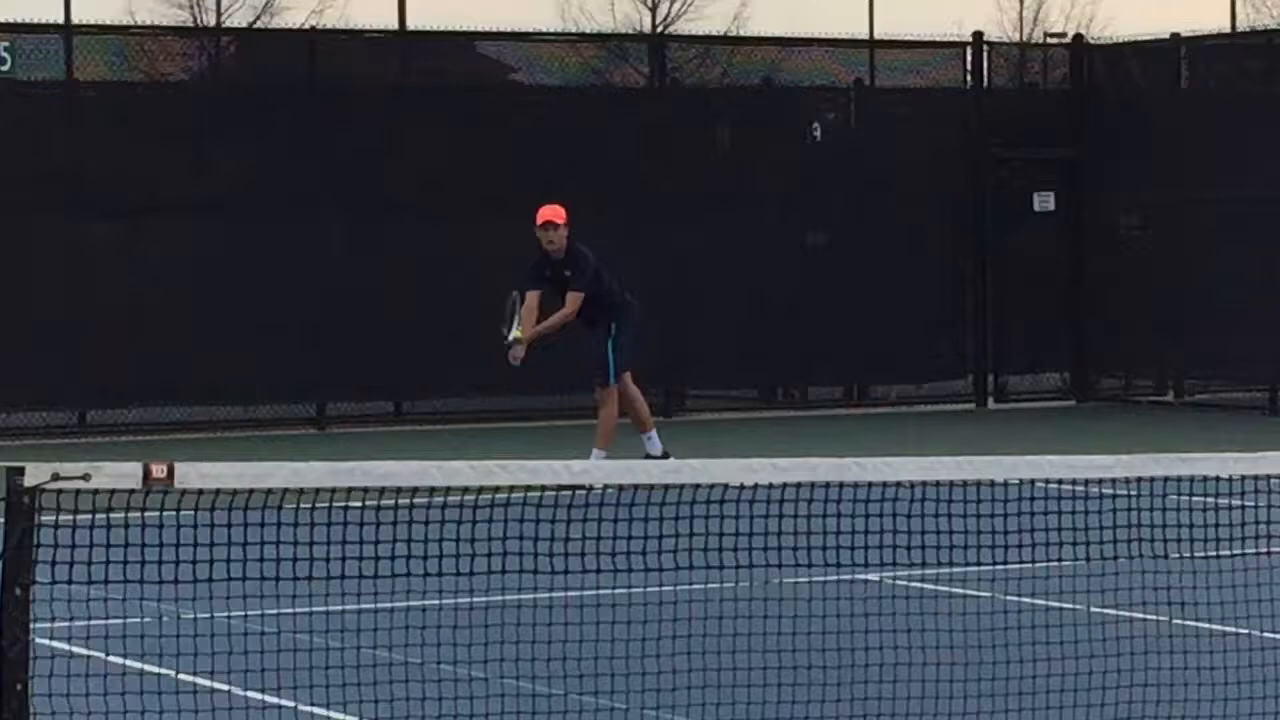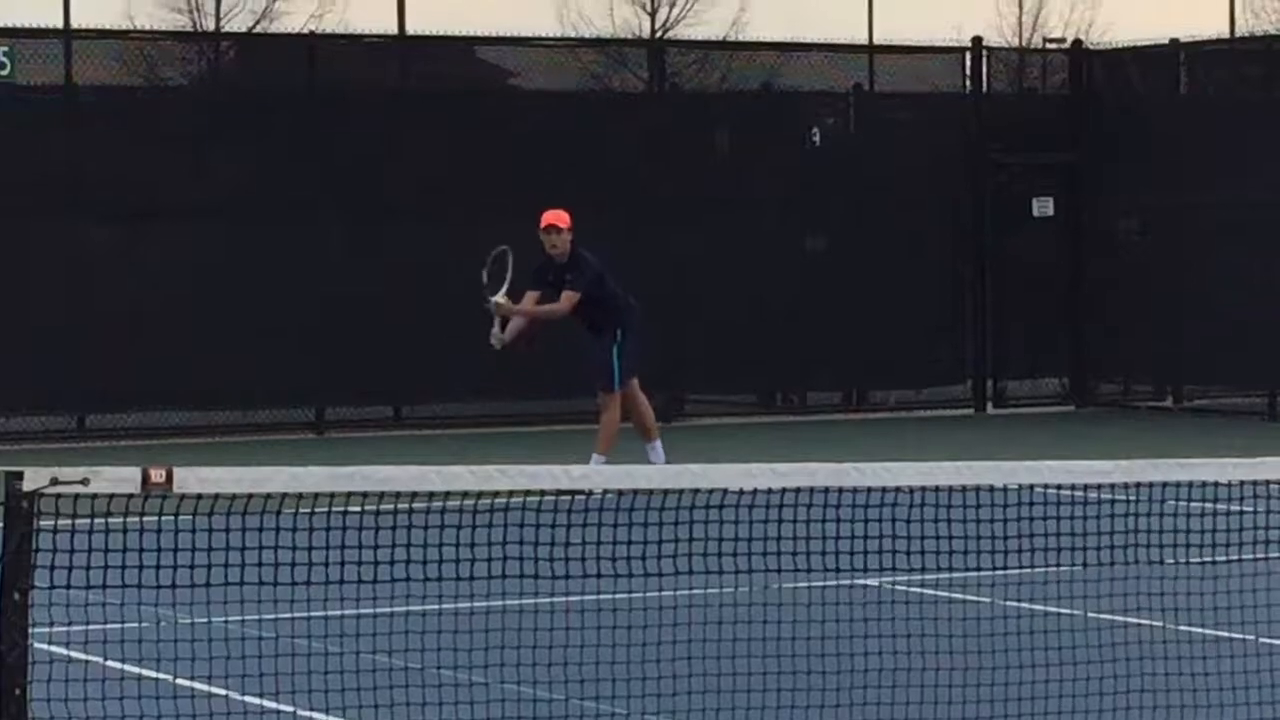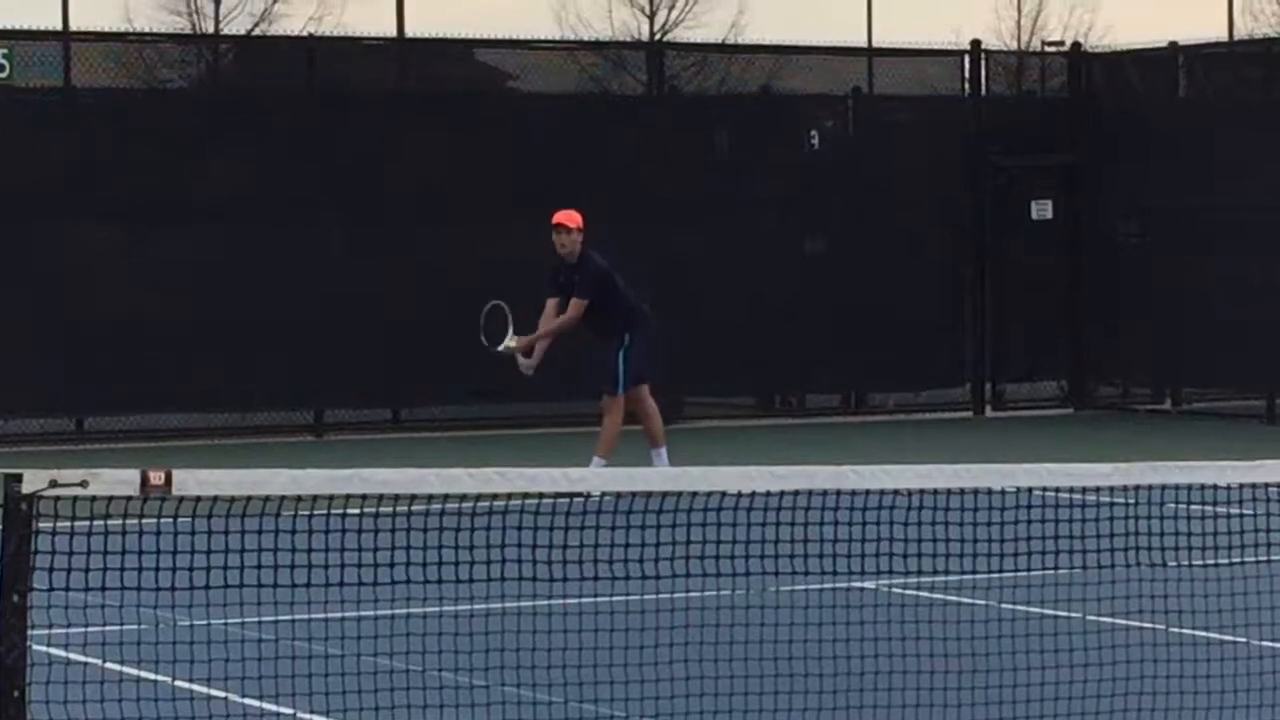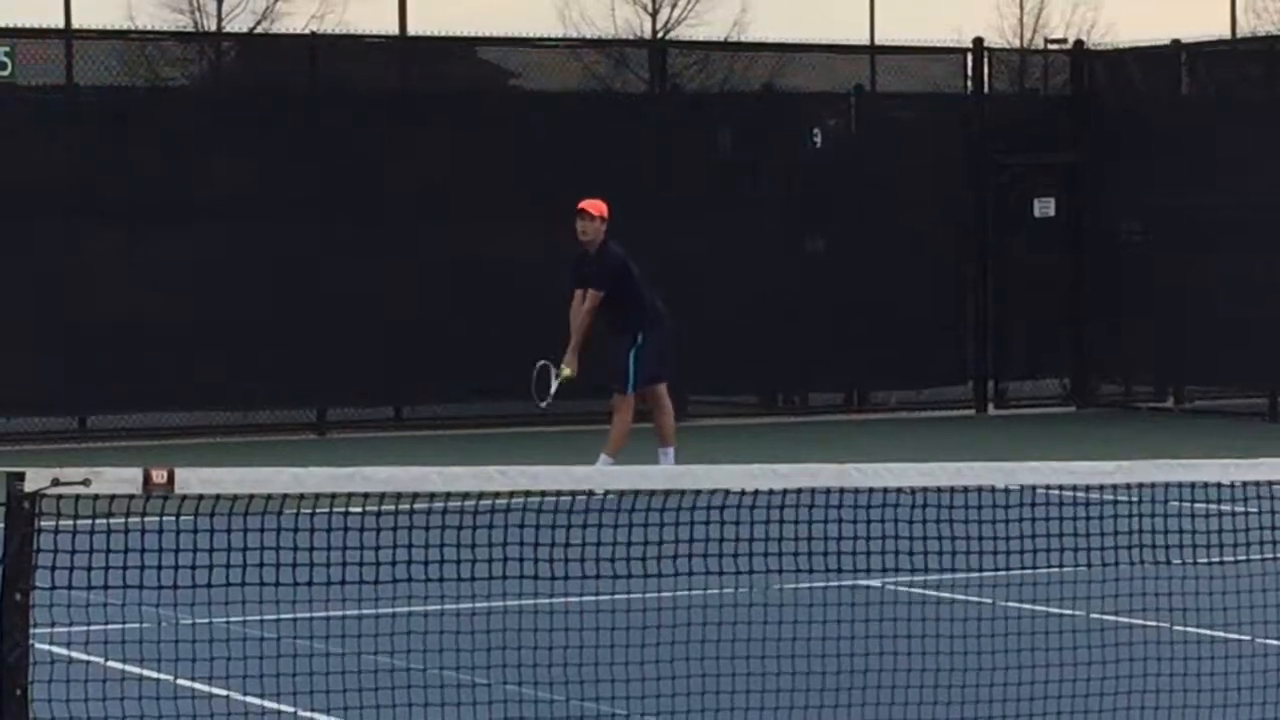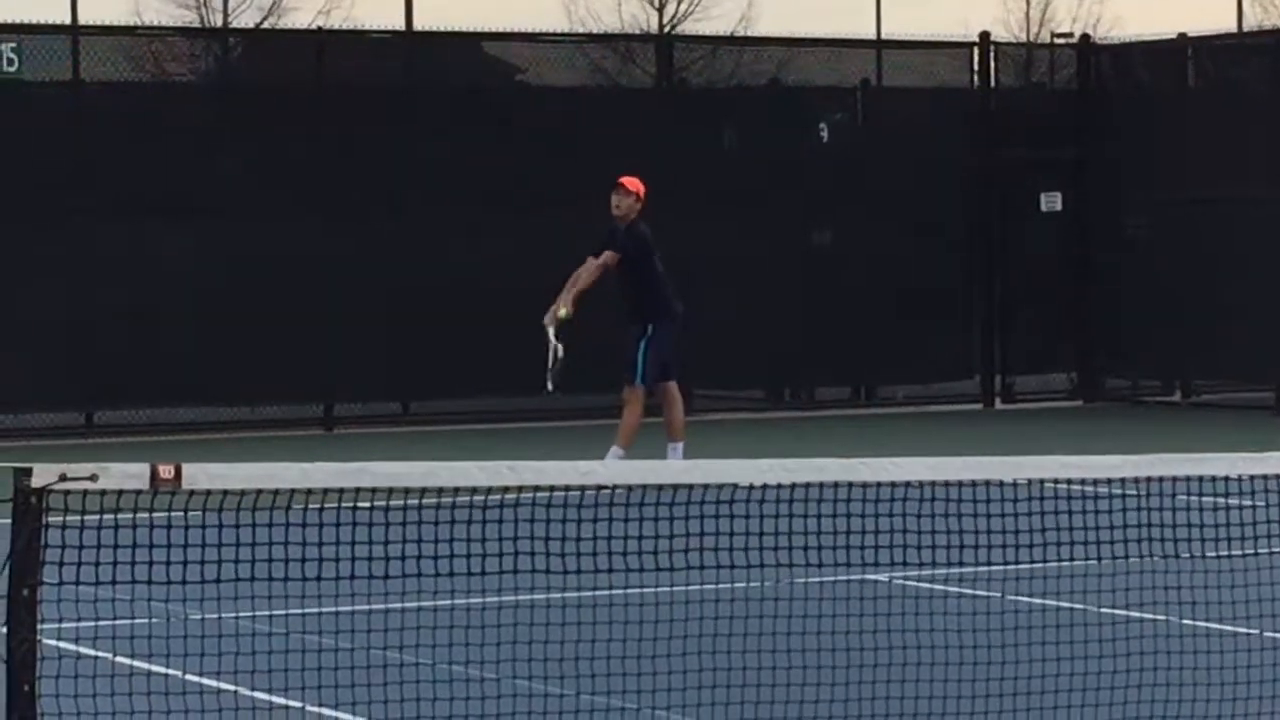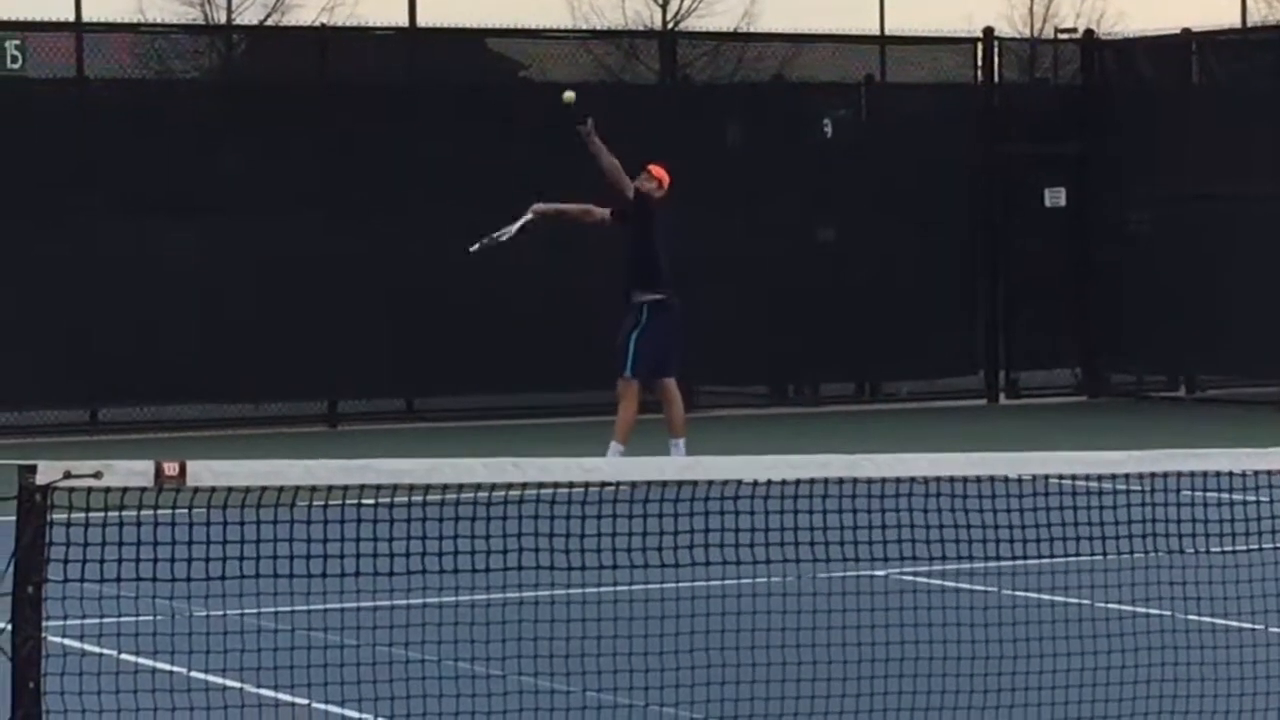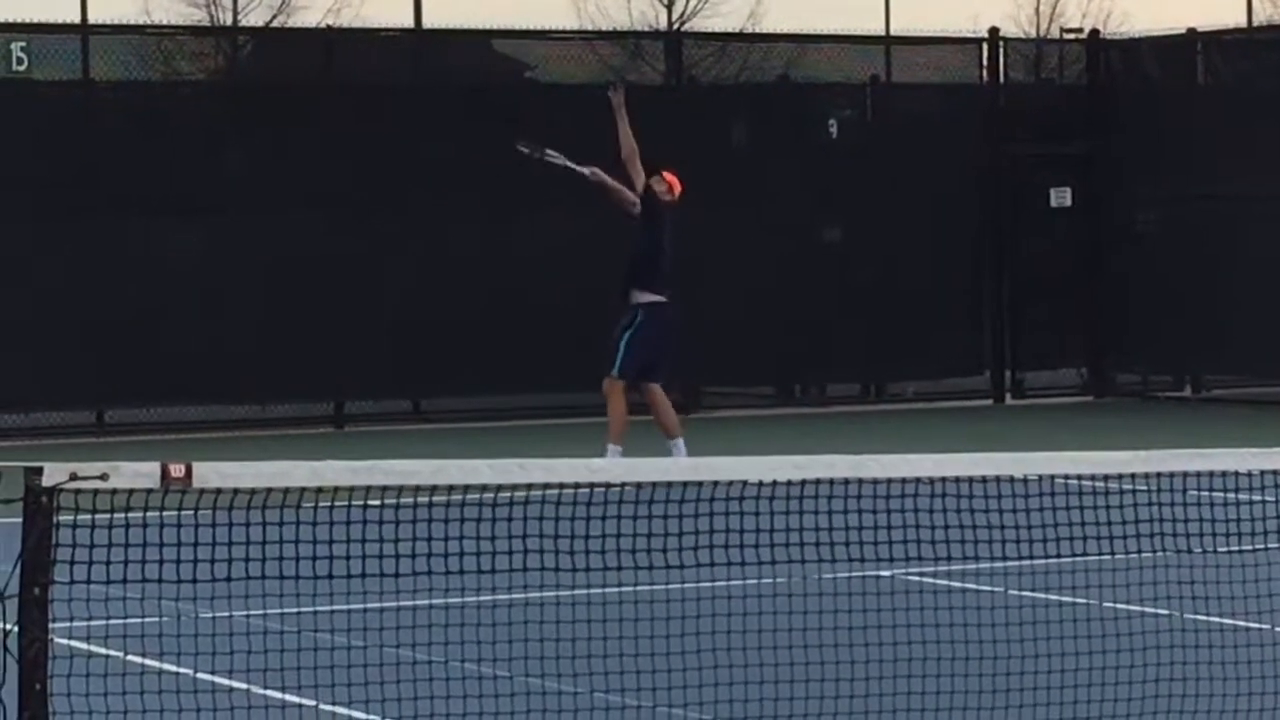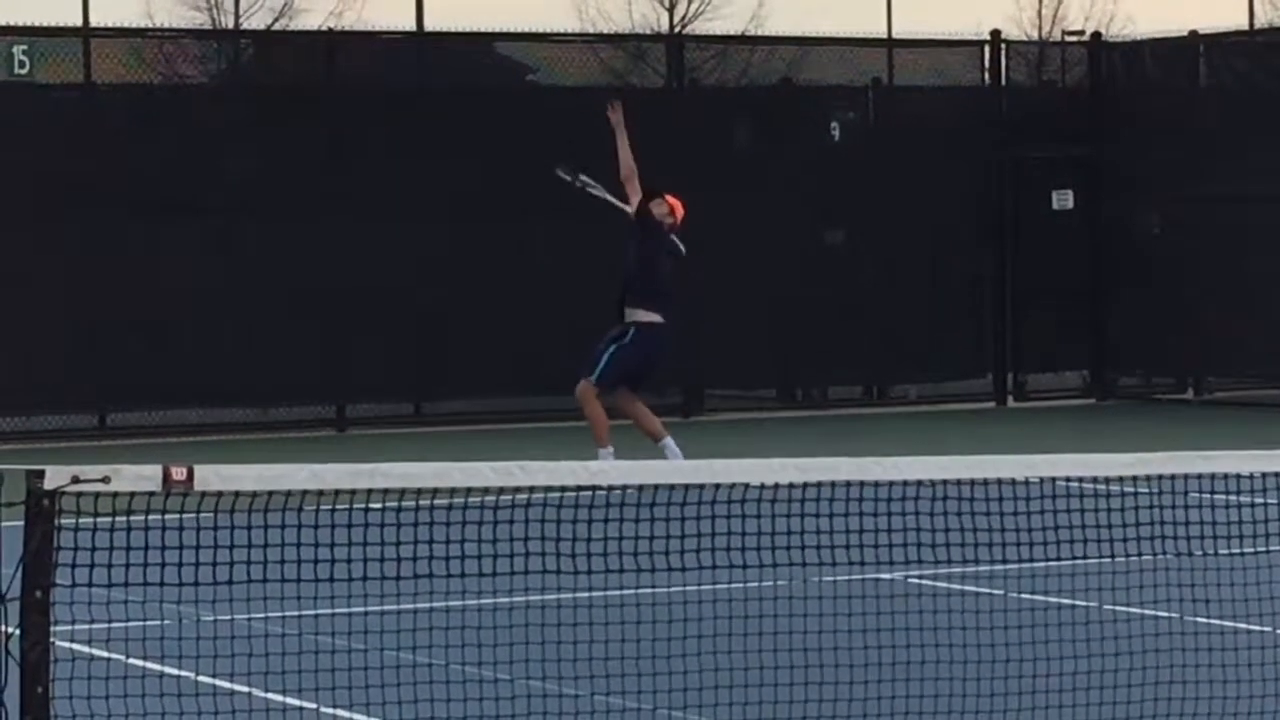
dt=0.2s
person 1, frame 1
left shoulder: (581, 259)
right shoulder: (540, 265)
left elbow: (570, 311)
right elbow: (530, 307)
left wrist: (532, 333)
right wrist: (521, 342)
left hip: (616, 319)
right hip: (600, 322)
left knee: (606, 392)
right knee: (623, 385)
left ankle: (597, 463)
right ankle: (656, 450)
person 1, frame 2
left shoulder: (583, 264)
right shoulder: (545, 268)
left elbow: (563, 309)
right elbow: (528, 306)
left wrist: (513, 309)
right wrist: (505, 336)
left hip: (619, 326)
right hip: (604, 328)
left knee: (609, 397)
right knee: (630, 391)
left ankle: (596, 468)
right ankle: (658, 459)
person 1, frame 3
left shoulder: (592, 267)
right shoulder: (559, 271)
left elbow: (571, 318)
right elbow: (550, 315)
left wrist: (531, 340)
right wrist: (536, 354)
left hip: (630, 330)
right hip: (619, 331)
left knee: (613, 401)
right knee: (639, 396)
left ankle: (595, 471)
right ankle: (661, 465)
person 1, frame 4
left shoulder: (609, 258)
right shoulder: (583, 261)
left elbow: (589, 308)
right elbow: (577, 305)
left wrist: (572, 351)
right wrist: (573, 354)
left hip: (644, 329)
right hip: (634, 329)
left knee: (623, 400)
right knee: (656, 393)
left ankle: (602, 469)
right ankle: (668, 464)
person 1, frame 5
left shoulder: (634, 233)
right shoulder: (620, 235)
left elbow: (600, 266)
right elbow: (587, 267)
left wrist: (571, 297)
right wrist: (559, 303)
left hip: (656, 320)
right hip: (662, 318)
left knee: (634, 394)
right knee: (667, 388)
right ankle: (677, 461)
person 1, frame 6
left shoulder: (646, 210)
right shoulder: (632, 213)
left elbow: (618, 178)
right elbow: (591, 212)
left wrist: (594, 142)
right wrist: (548, 208)
left hip: (651, 310)
right hip: (659, 309)
left knee: (627, 386)
right knee: (666, 384)
left ankle: (613, 460)
right ankle: (679, 455)
person 1, frame 7
left shoulder: (658, 212)
right shoulder: (652, 215)
left elbow: (632, 161)
right elbow: (634, 203)
left wrist: (620, 112)
right wrist: (606, 179)
left hip: (646, 312)
right hip: (653, 312)
left knee: (613, 386)
right knee: (651, 388)
left ankle: (613, 461)
right ankle: (681, 458)
person 1, frame 8
left shoulder: (651, 233)
right shoulder: (666, 244)
left elbow: (629, 178)
left wrist: (619, 127)
left hip: (639, 330)
right hip: (650, 331)
left knee: (586, 391)
right knee: (625, 399)
left ankle: (607, 462)
right ankle: (676, 457)
